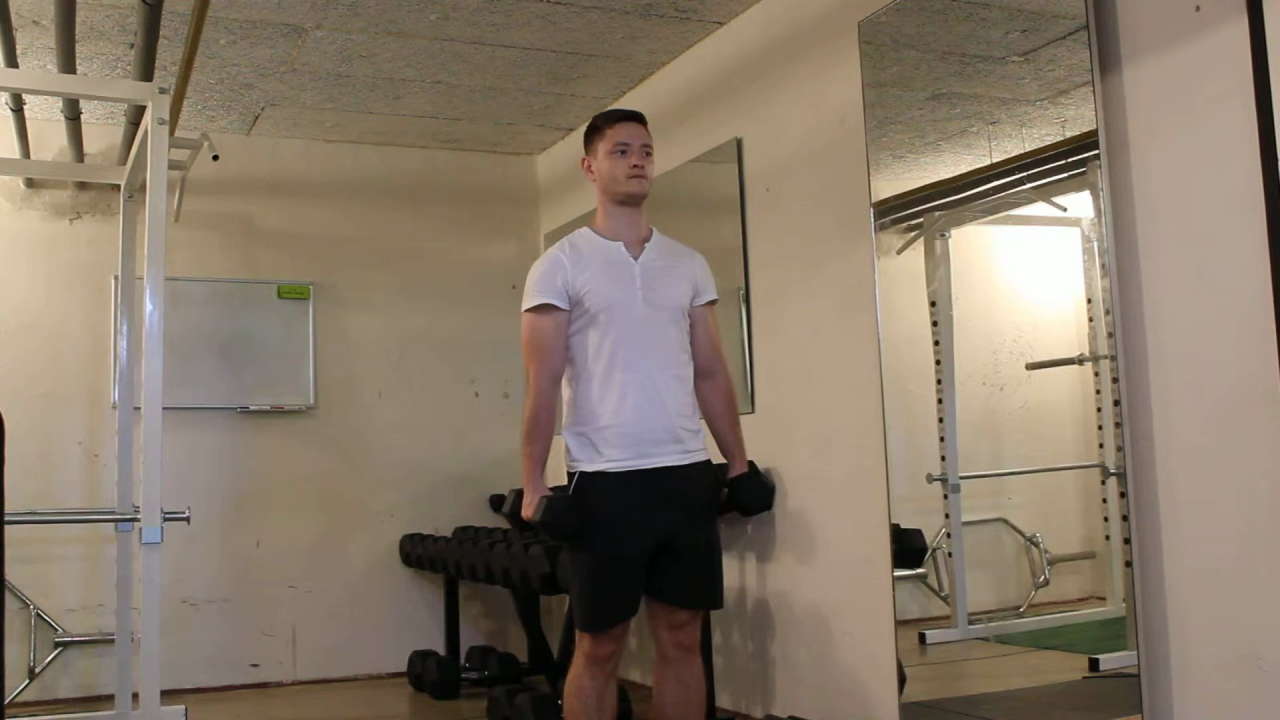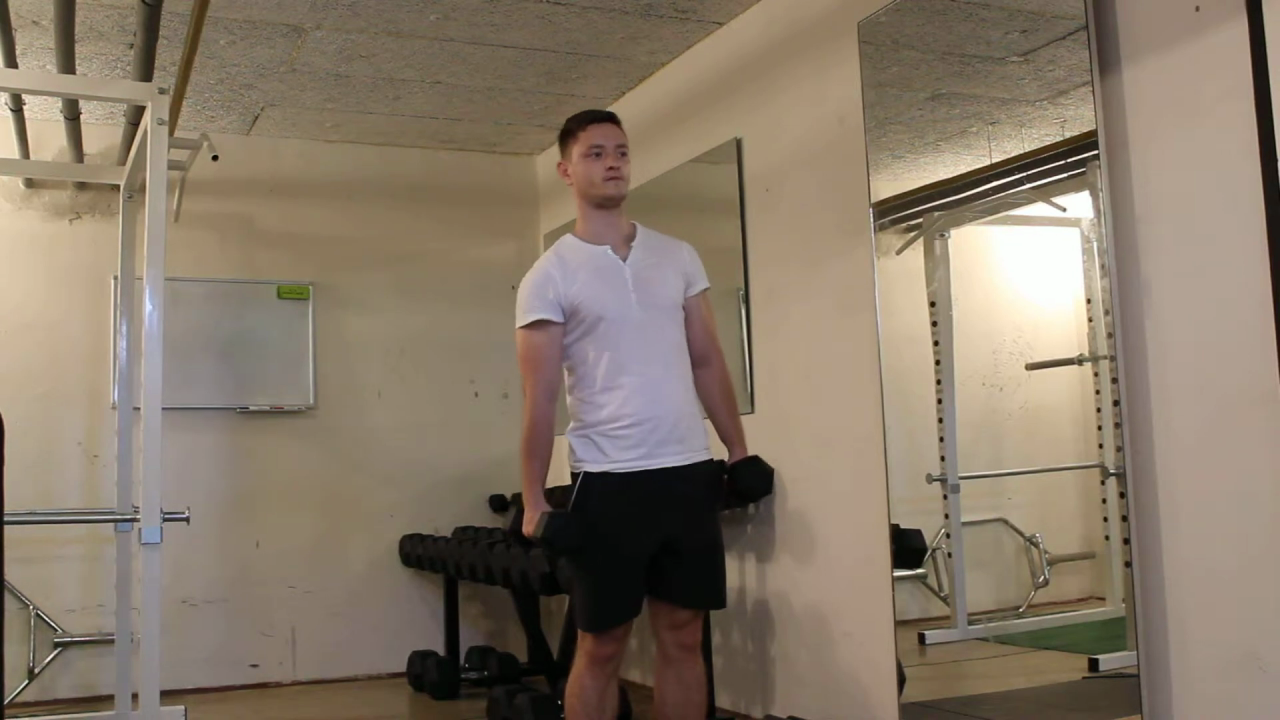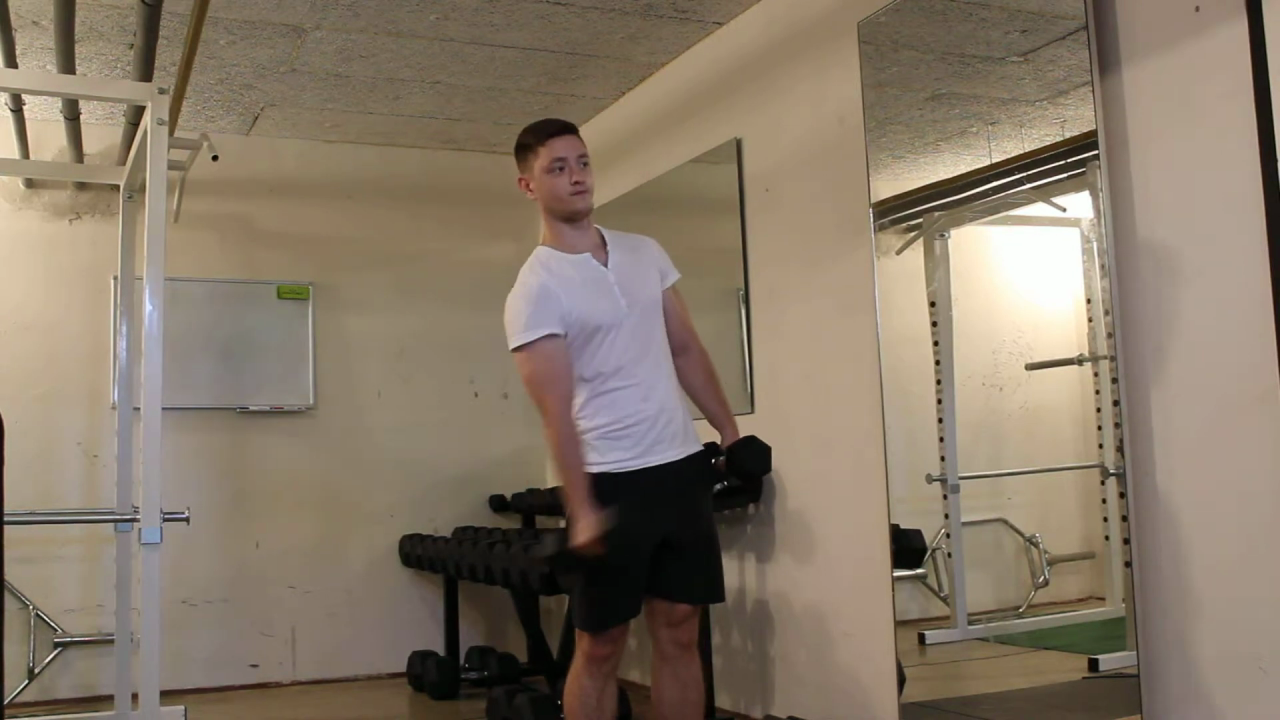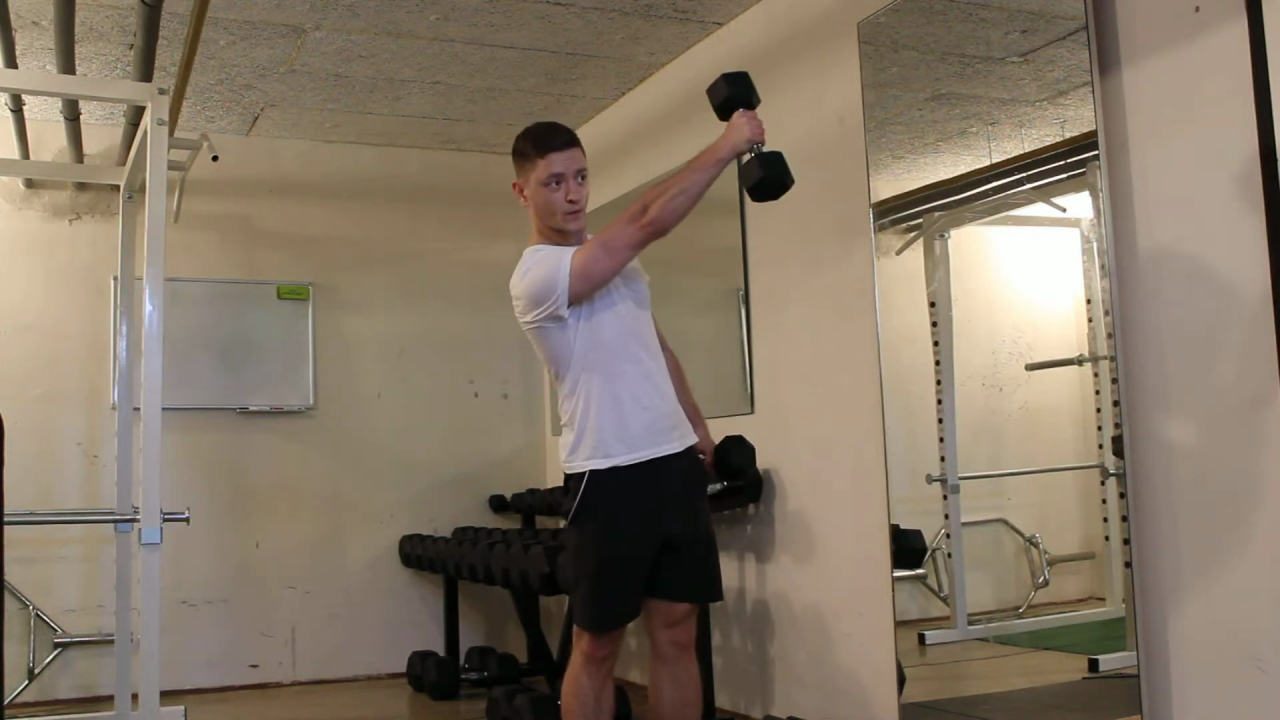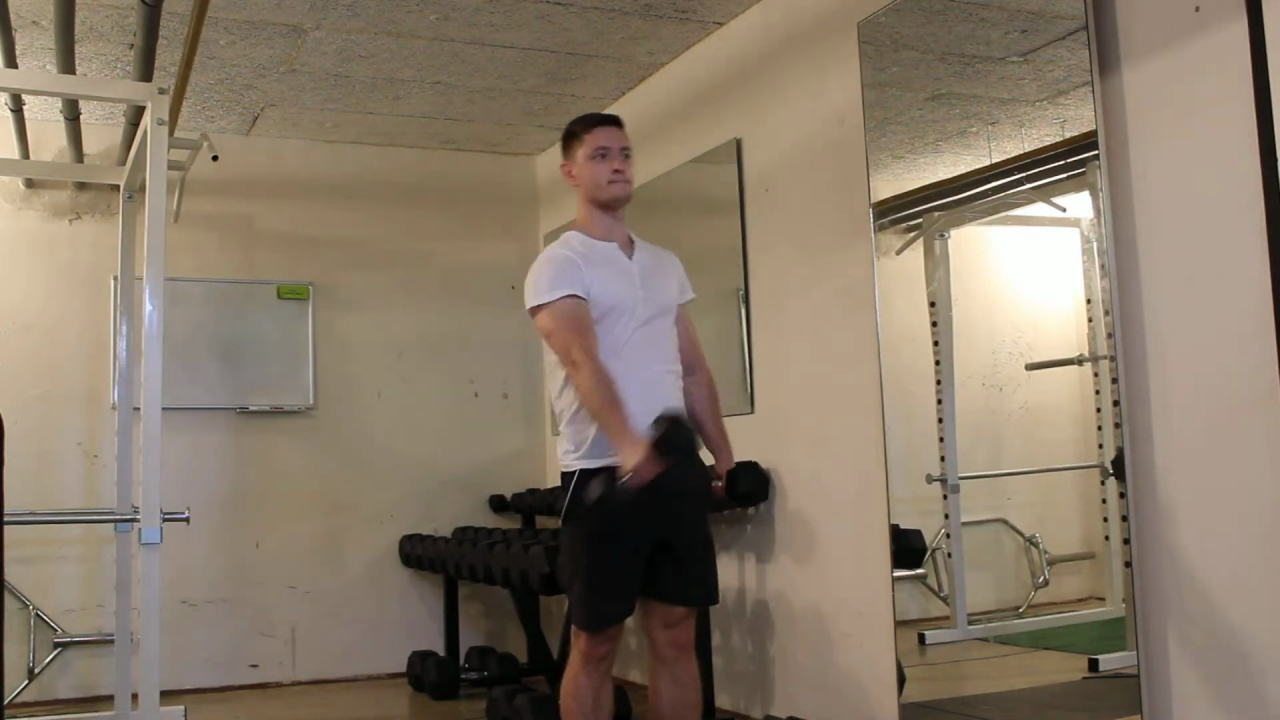
dt=0.7s
person 1, frame 1
left shoulder: (688, 264)
right shoulder: (560, 265)
left elbow: (711, 373)
right elbow: (543, 384)
left wrist: (739, 462)
right wrist: (533, 484)
left hip: (687, 474)
right hip: (605, 481)
left knee: (682, 636)
right knee: (600, 645)
person 1, frame 2
left shoulder: (677, 255)
right shoulder: (550, 277)
left elbow: (707, 362)
right elbow: (540, 398)
left wrist: (739, 447)
right wrist: (533, 500)
left hip: (690, 473)
right hip: (610, 481)
left knee: (683, 635)
right knee: (602, 645)
person 1, frame 3
left shoulder: (644, 252)
right shoulder: (536, 290)
left elbow: (686, 350)
right elbow: (556, 413)
left wrist: (728, 429)
right wrist: (581, 507)
left hip: (681, 467)
right hip: (610, 481)
left knee: (680, 633)
right knee: (600, 646)
person 1, frame 4
left shoulder: (614, 255)
right shoulder: (538, 276)
right elbow: (648, 219)
left wrist: (700, 430)
right wrist: (727, 145)
left hip: (674, 463)
right hip: (609, 479)
left knee: (676, 631)
right knee: (597, 645)
person 1, frame 5
left shoulder: (665, 263)
right shoulder: (558, 265)
right elbow: (583, 362)
left wrist: (724, 455)
right wrist: (627, 442)
left hip: (675, 471)
right hip: (604, 475)
left knee: (676, 635)
right knee: (596, 644)
